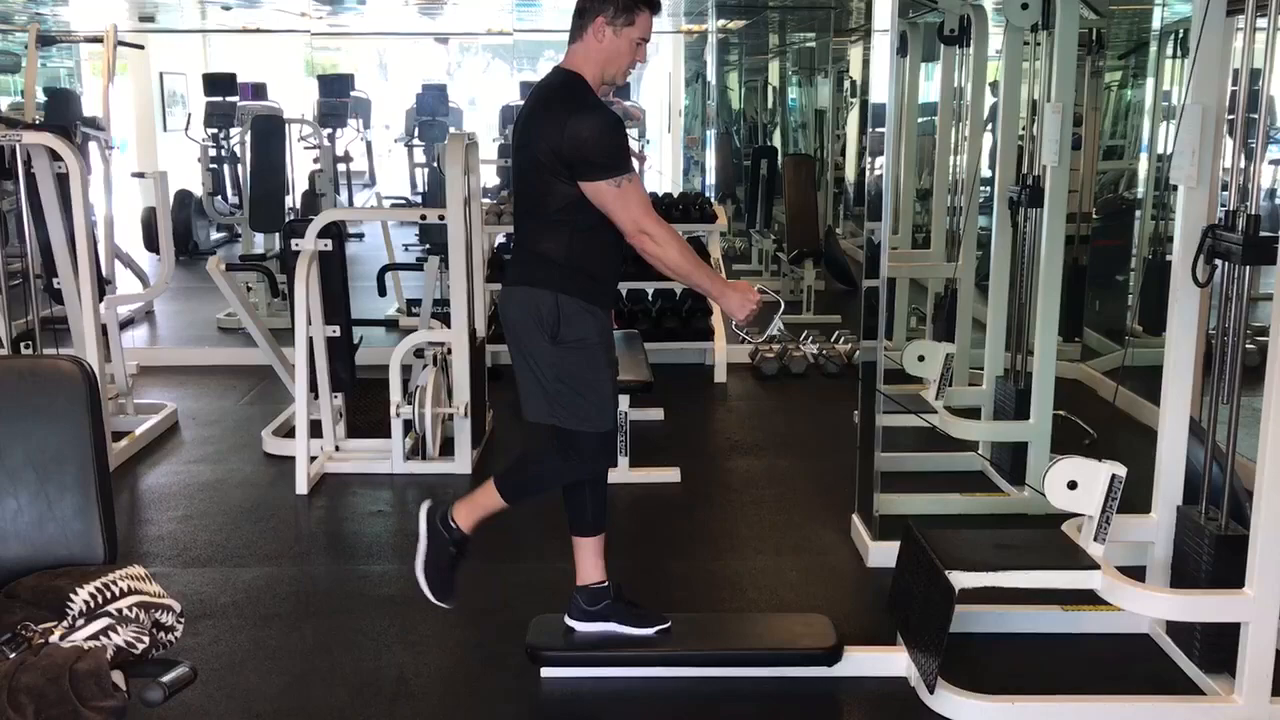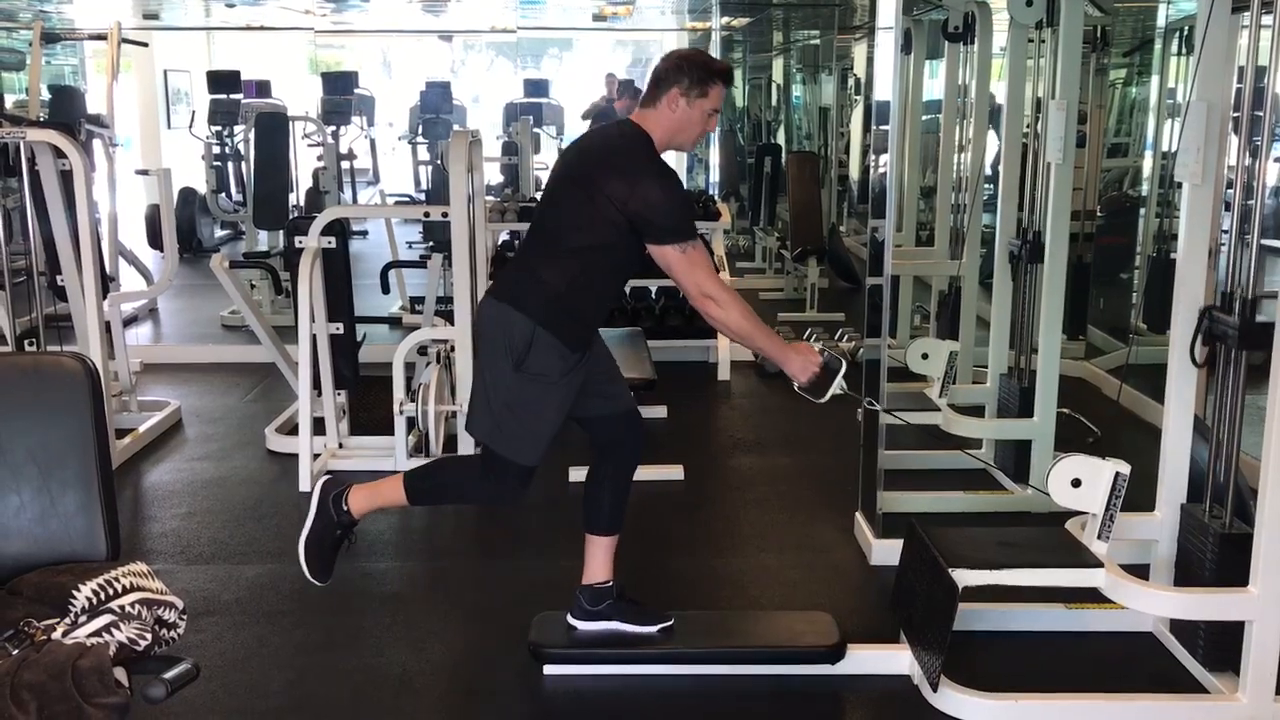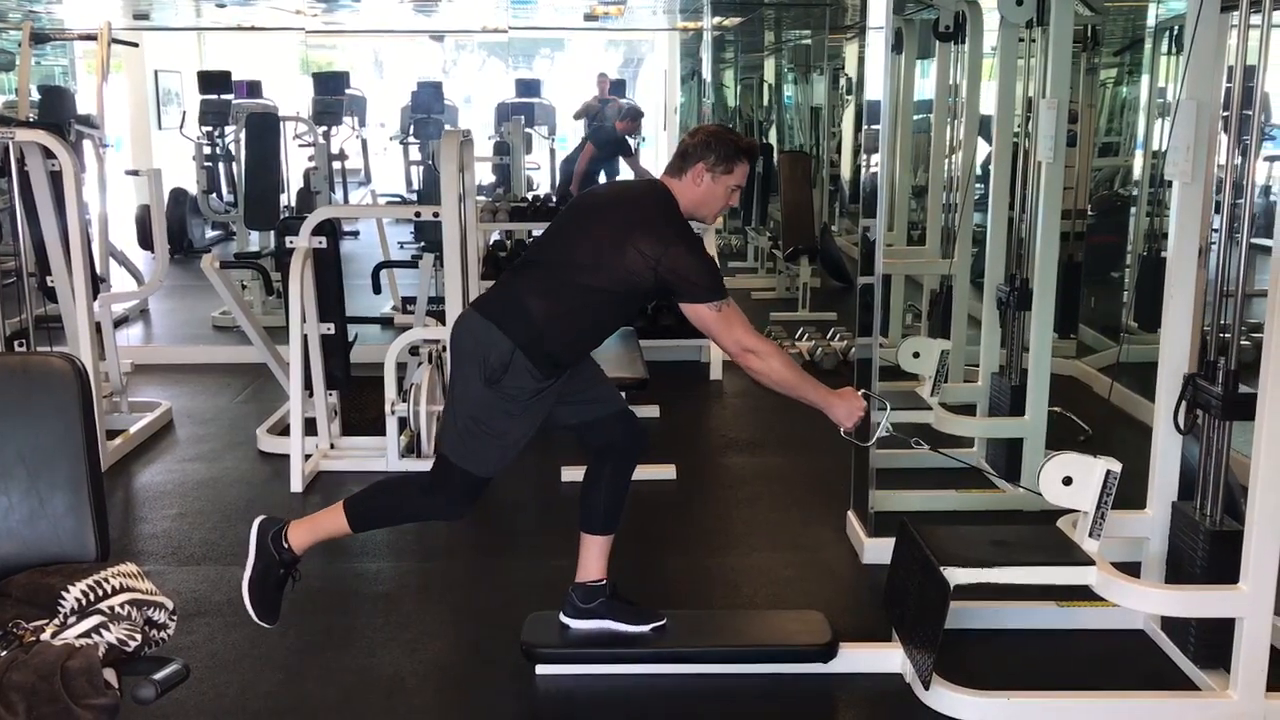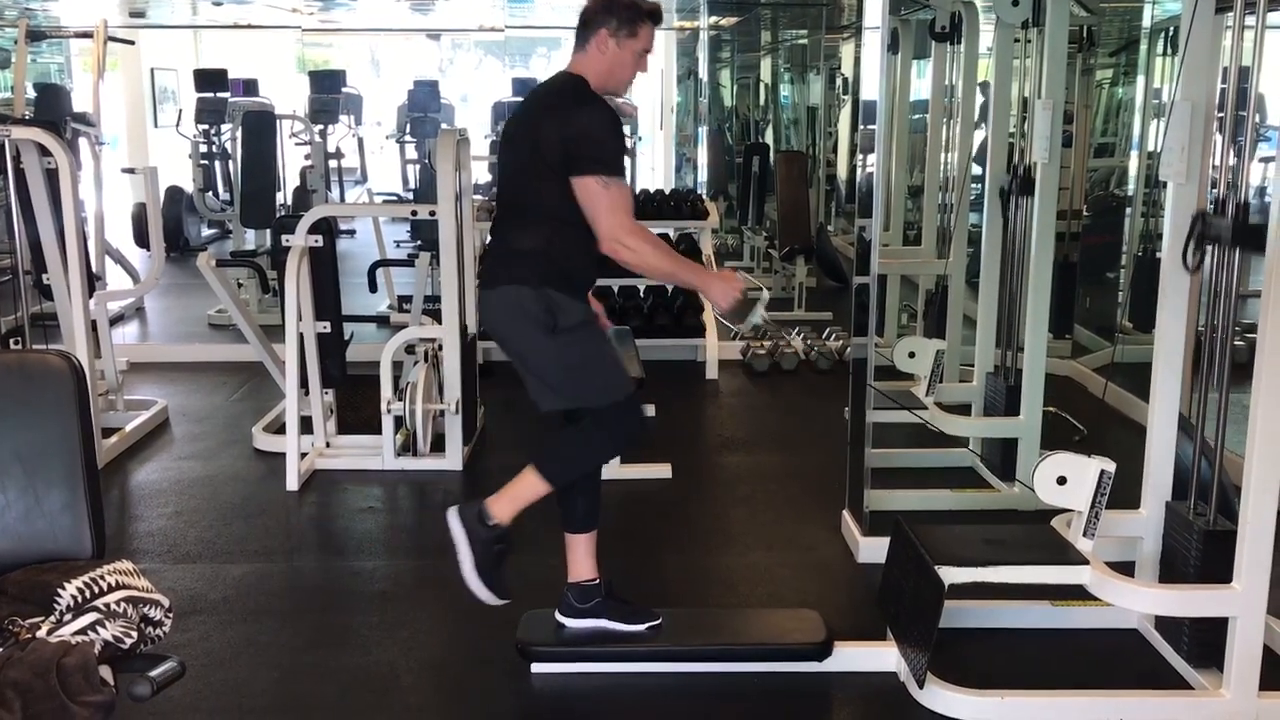
dt=1s
person 1, frame 1
left shoulder: (554, 99)
right shoulder: (581, 118)
right elbow: (642, 230)
right wrist: (723, 293)
left hip: (563, 296)
right hip: (556, 302)
left knee: (588, 442)
right knee: (578, 445)
left ankle: (593, 597)
right ankle: (451, 523)
person 1, frame 2
left shoulder: (605, 145)
right shoulder: (648, 180)
right elbow: (708, 295)
right wrist: (787, 355)
left hip: (556, 325)
right hip: (530, 331)
left knee: (622, 436)
right knee: (502, 474)
left ankle: (596, 596)
right ankle: (344, 504)
person 1, frame 3
left shoulder: (623, 199)
right shoulder: (672, 244)
right elbow: (749, 351)
right wrist: (832, 402)
left hip: (535, 345)
right hip: (505, 354)
left knee: (620, 440)
right knee: (451, 490)
left ankle: (588, 596)
right ankle: (284, 541)
person 1, frame 4
left shoulder: (548, 104)
right shoulder: (590, 116)
right elbow: (618, 239)
left wrist: (580, 299)
right wrist: (702, 281)
left hip: (531, 291)
right hip: (533, 297)
left knee: (584, 433)
right knee: (617, 421)
left ankle: (583, 594)
right ankle: (487, 517)
